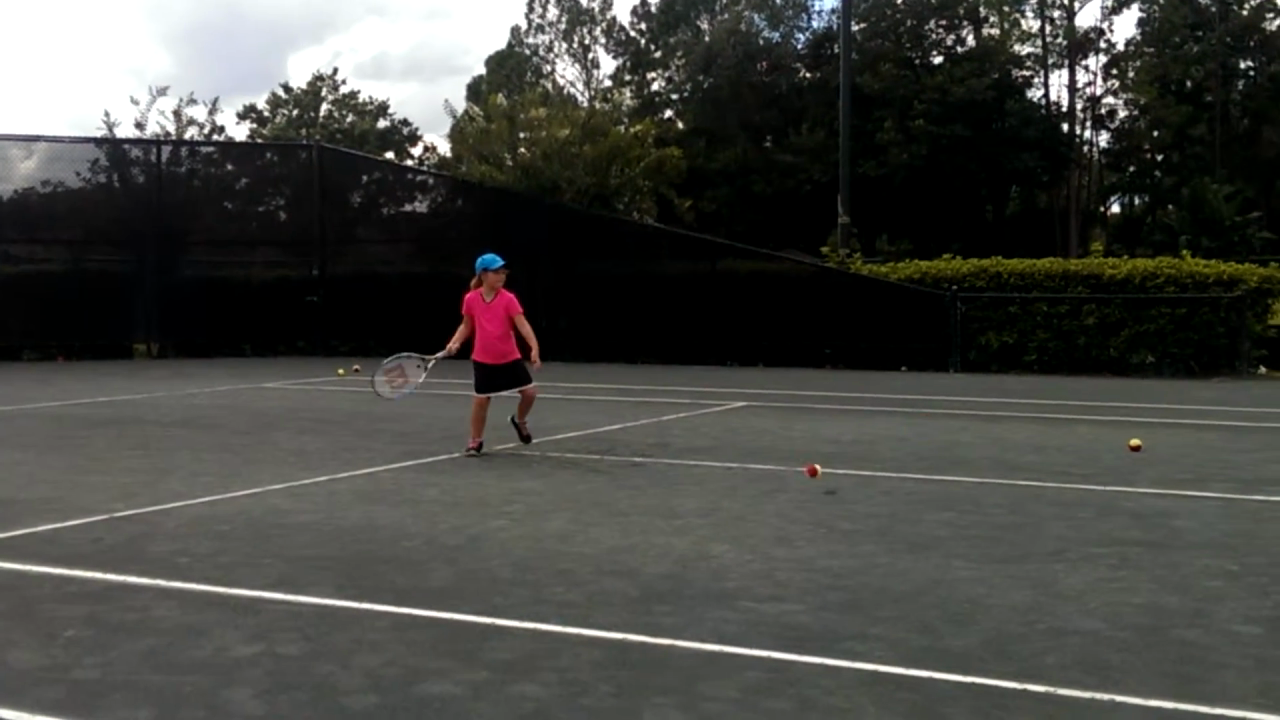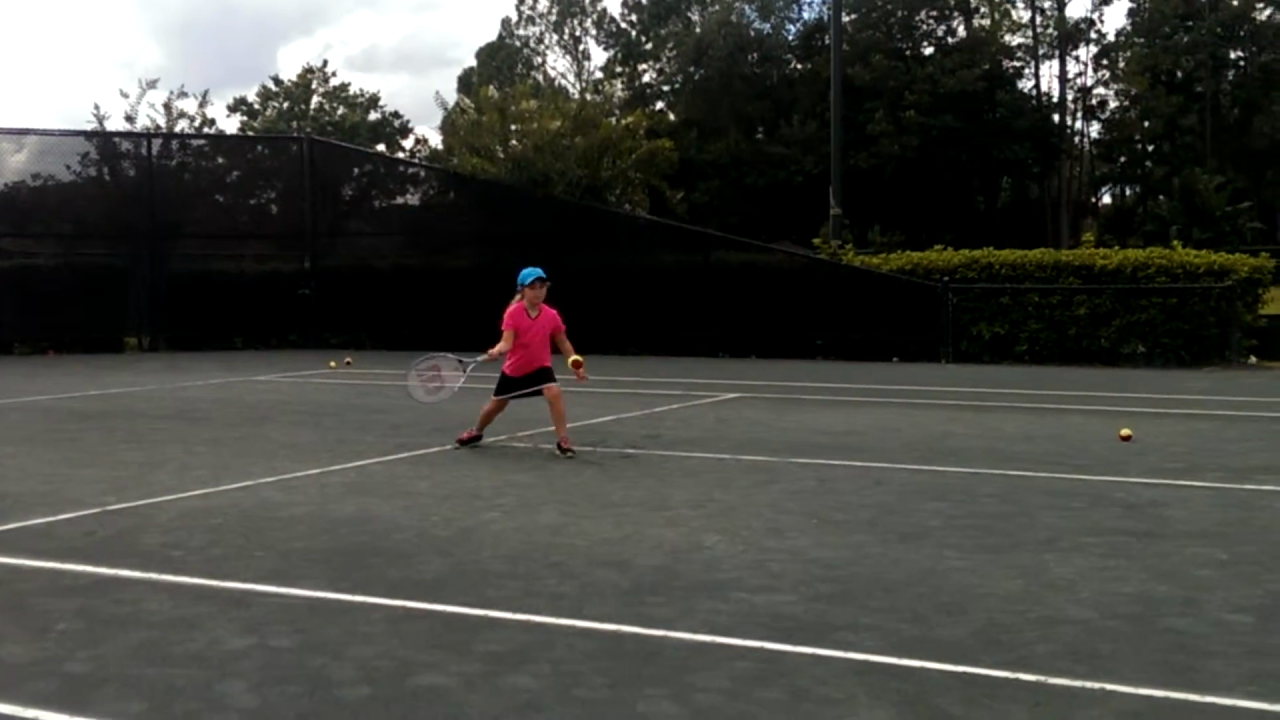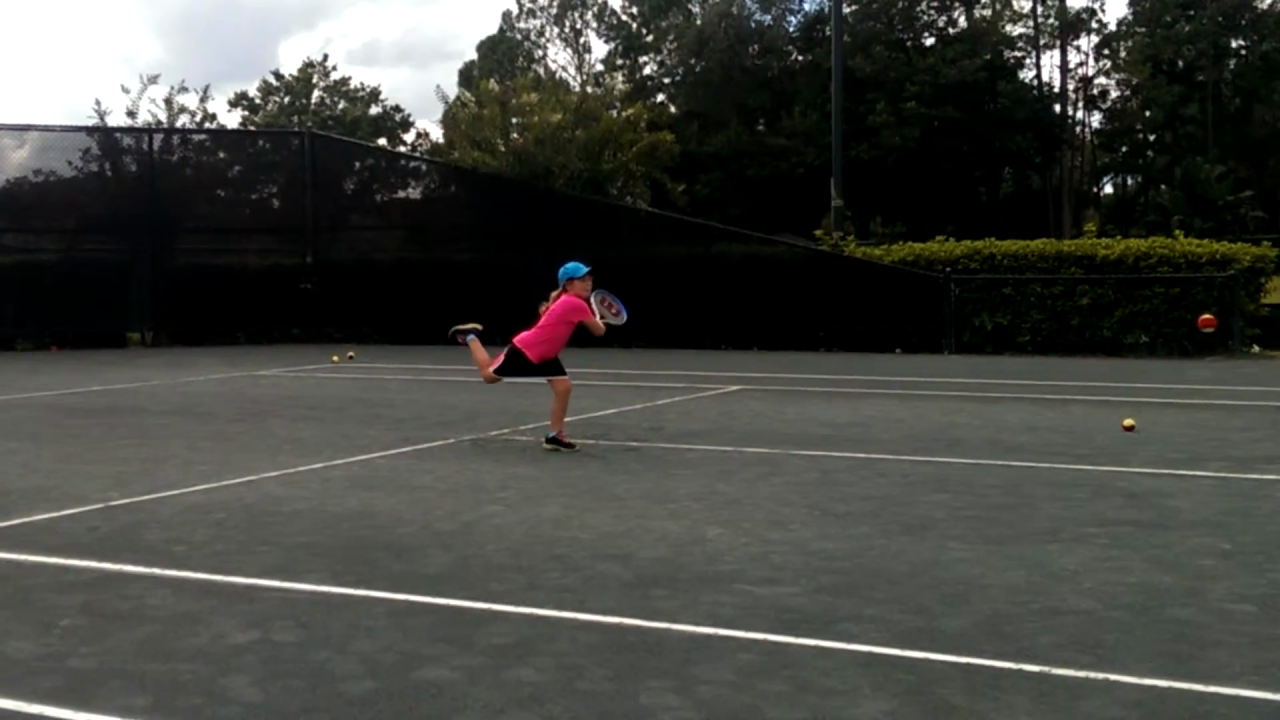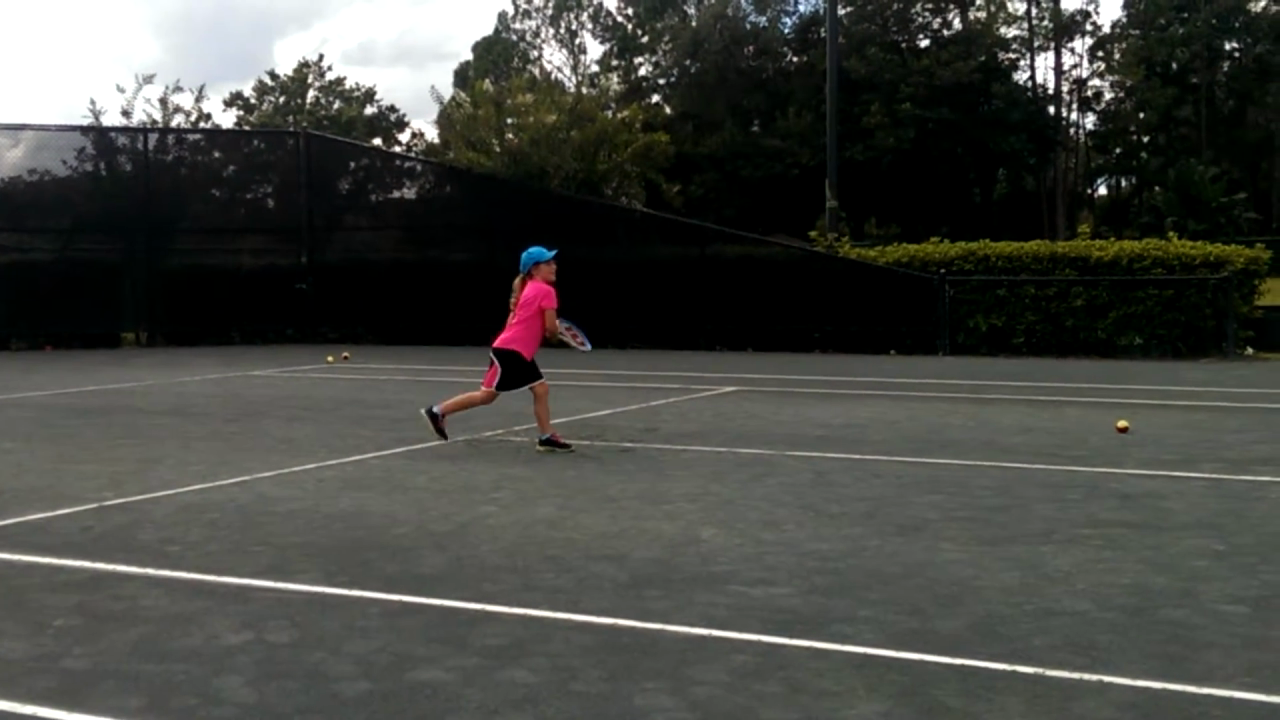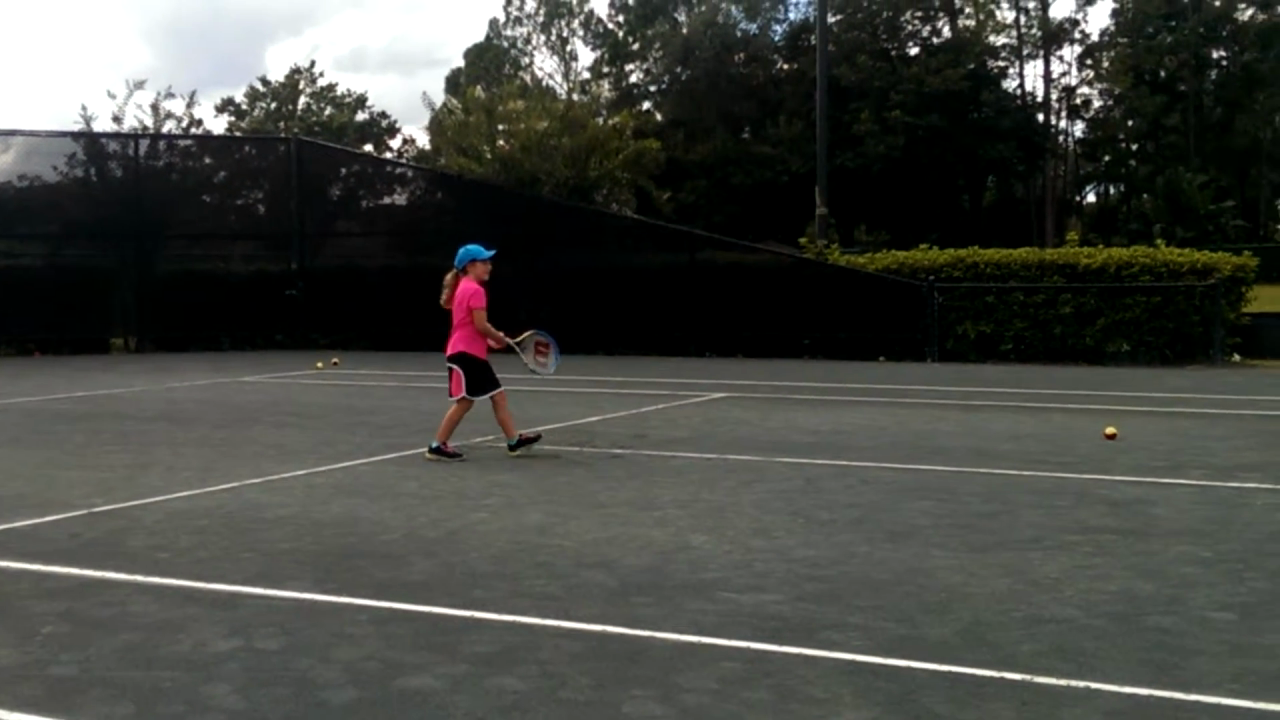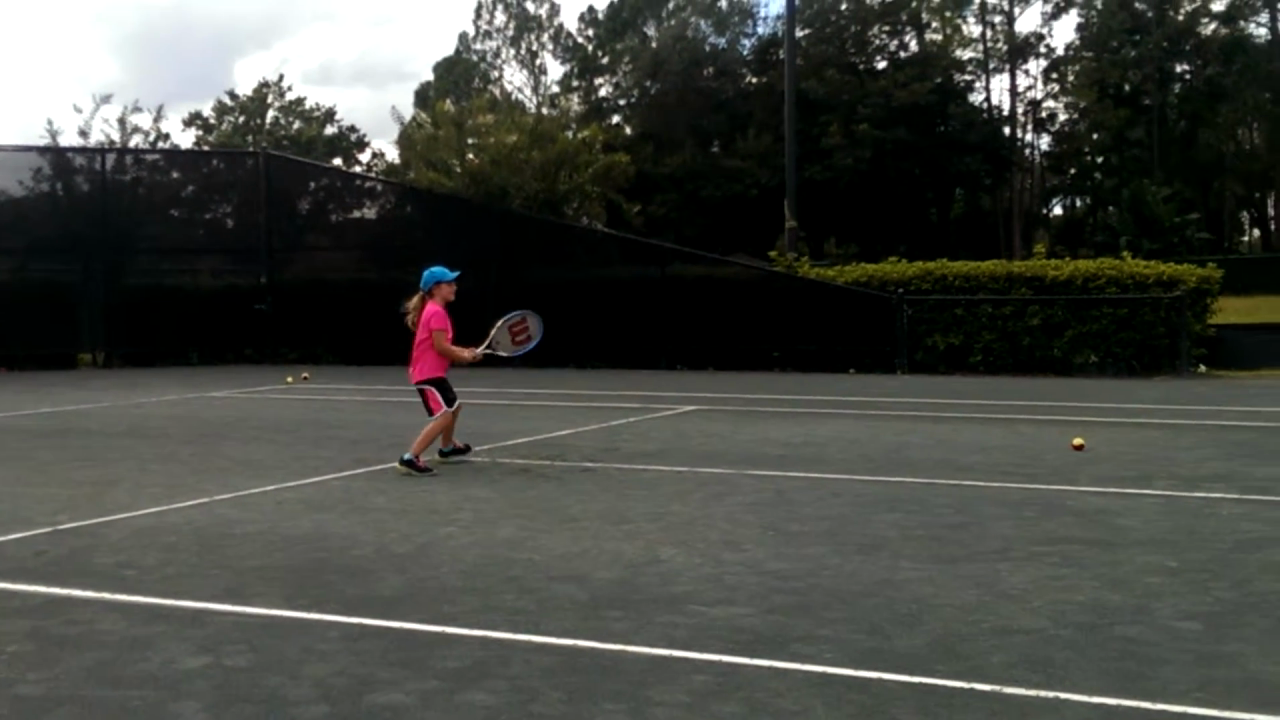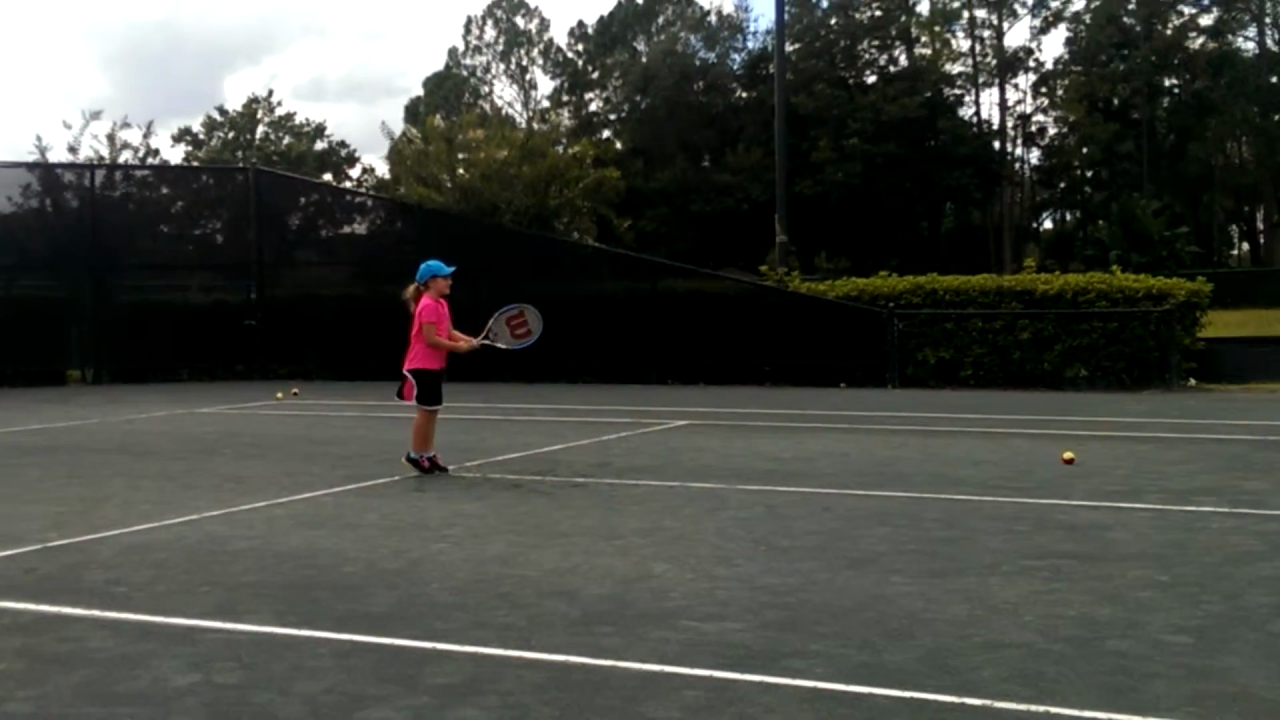
dt=0.4s
person 1, frame 1
left shoulder: (508, 299)
right shoulder: (471, 298)
left elbow: (523, 325)
right elbow: (466, 326)
left wrist: (535, 349)
right wrist: (454, 343)
left hip: (510, 358)
right hip: (483, 360)
left knee: (529, 392)
right knee: (481, 400)
left ankle: (519, 420)
right ankle: (476, 440)
person 1, frame 2
left shoulder: (553, 316)
right shoulder: (513, 313)
left elbow: (563, 342)
right elbow: (507, 342)
left wrist: (577, 366)
right wrist: (497, 351)
left hip: (540, 367)
right hip: (514, 369)
left knee: (554, 394)
right knee: (496, 406)
left ankle: (563, 440)
right ankle: (476, 432)
person 1, frame 3
left shoulder: (568, 302)
right shoulder: (577, 304)
right elbow: (599, 331)
right wrist: (600, 322)
left hip: (545, 355)
right hip: (525, 350)
left knee: (564, 387)
right knee: (489, 375)
left ankle: (555, 436)
right ankle: (469, 335)
person 1, frame 4
left shoulder: (530, 288)
right shoulder: (547, 291)
left elbow: (512, 321)
right elbow: (552, 327)
right wrist: (553, 332)
left hip: (519, 352)
right hip: (511, 351)
left knee: (541, 389)
right knee: (488, 394)
left ankle: (547, 437)
right ankle: (438, 411)
person 1, frame 5
left shoulder: (464, 289)
right shoulder: (475, 290)
right elbow: (481, 325)
left wrist: (489, 340)
right wrist: (500, 338)
left hip: (475, 354)
right hip: (464, 354)
left knee: (498, 396)
right knee: (464, 401)
left ankle: (514, 440)
right ankle: (437, 447)
person 1, frame 6
left shoulder: (438, 312)
right shoulder: (436, 313)
right elbow: (440, 346)
left wrist: (466, 352)
right wrist: (463, 358)
left hip: (436, 373)
right hip: (428, 375)
left knee: (454, 407)
right knee: (443, 417)
left ankle: (447, 448)
right ankle: (410, 458)
person 1, frame 7
left shoulder: (441, 303)
right shoulder: (428, 306)
left elbow: (448, 331)
right elbow: (430, 338)
left wrist: (467, 340)
right wrist: (459, 347)
left hip: (433, 367)
right hip: (421, 366)
left knee: (431, 410)
right knee: (426, 409)
left ankle: (428, 455)
right ankle: (414, 455)
